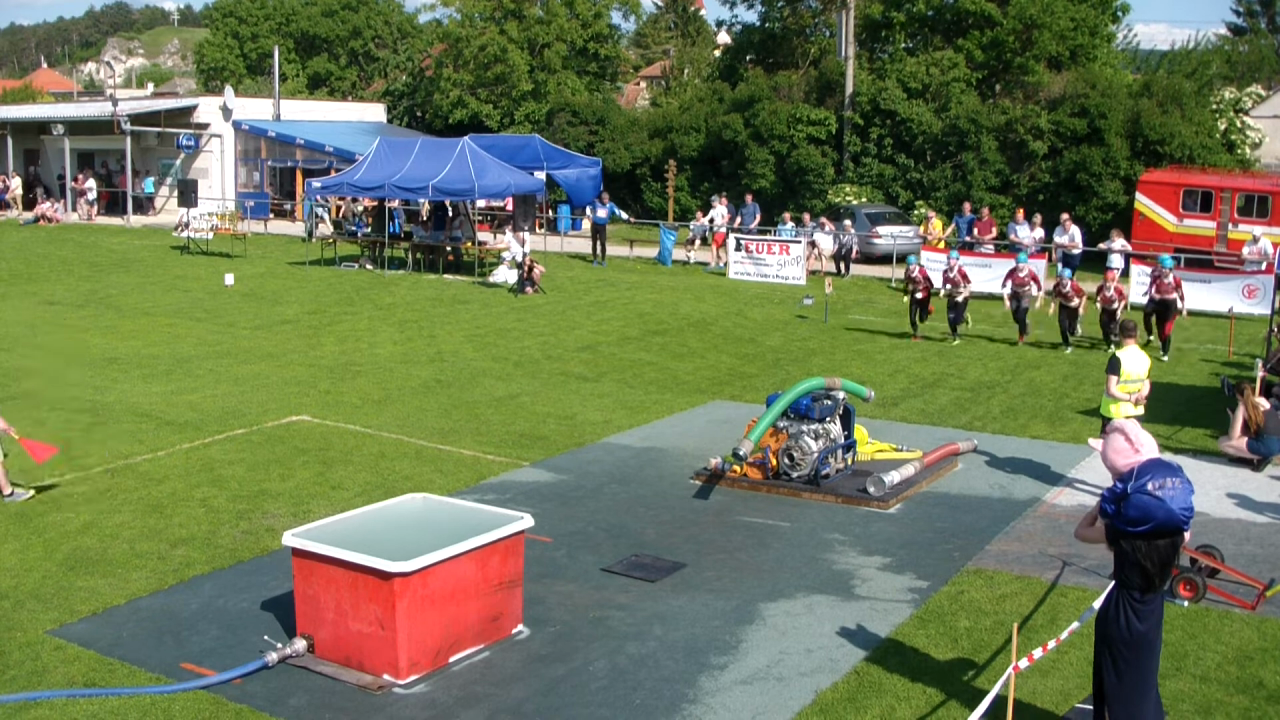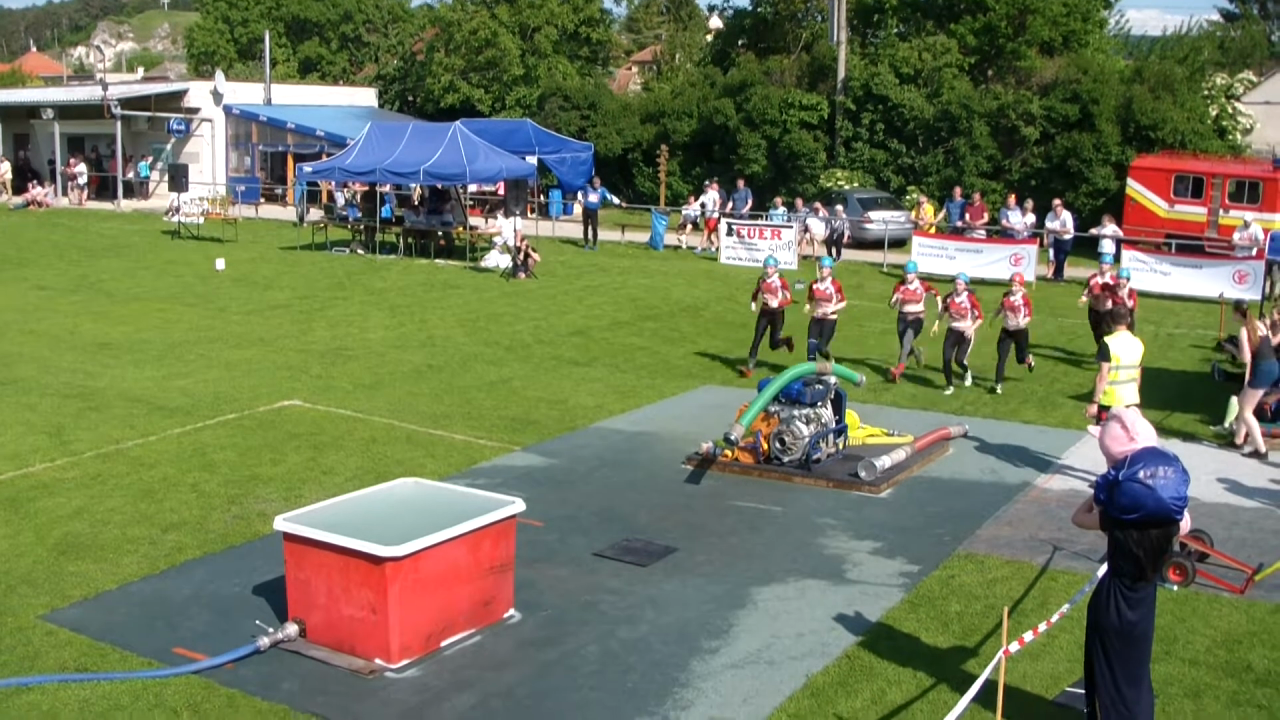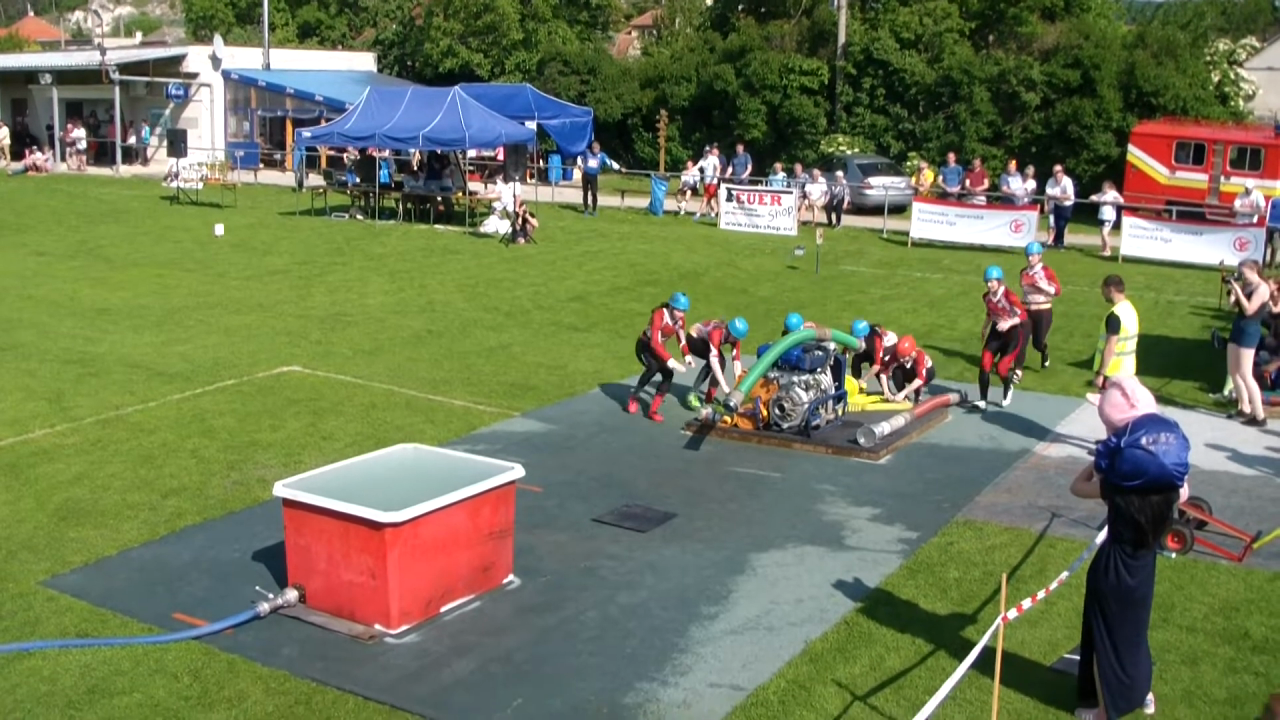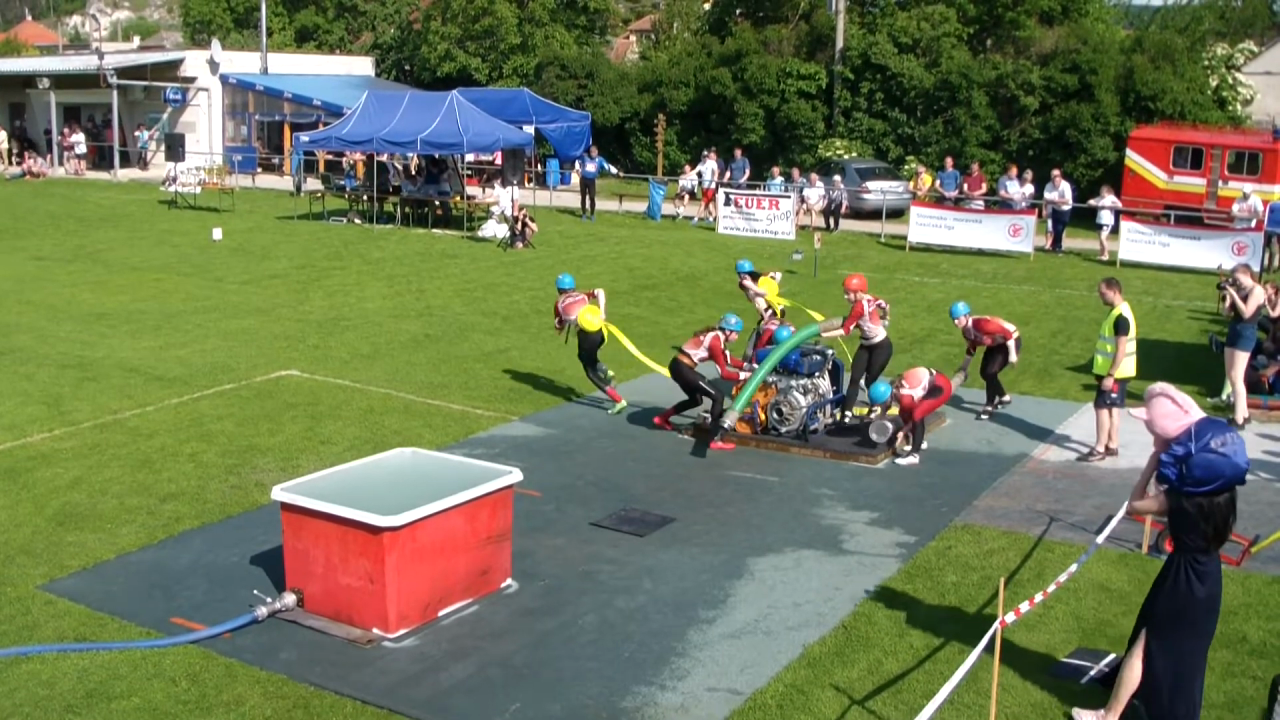
dt=1s
person 1, frame 1
left shoulder: (1123, 531)
right shoulder: (1175, 528)
left elbow: (1081, 531)
left wrist: (1107, 501)
left hip: (1122, 615)
right hip: (1151, 610)
left knee: (1121, 691)
right knee: (1143, 682)
person 1, frame 2
left shoulder: (1118, 517)
right shoulder: (1171, 514)
left elbow: (1079, 516)
right elbow: (1183, 525)
left wrist: (1104, 489)
left hip: (1114, 599)
right hip: (1144, 594)
left knee: (1108, 667)
right knee: (1136, 659)
person 1, frame 3
left shoulder: (1117, 484)
right shoulder: (1169, 482)
left elbow: (1077, 486)
right elbow: (1182, 494)
left wrist: (1105, 457)
left hip: (1113, 566)
right hip: (1144, 563)
left knee: (1105, 636)
right knee: (1133, 629)
right ankle: (1141, 692)
person 1, frame 4
left shoulder: (1184, 494)
right shoulder: (1219, 482)
left elbow: (1134, 506)
left wrist: (1150, 467)
left hip: (1183, 577)
right hip: (1207, 575)
left knee: (1139, 647)
right knee: (1185, 654)
